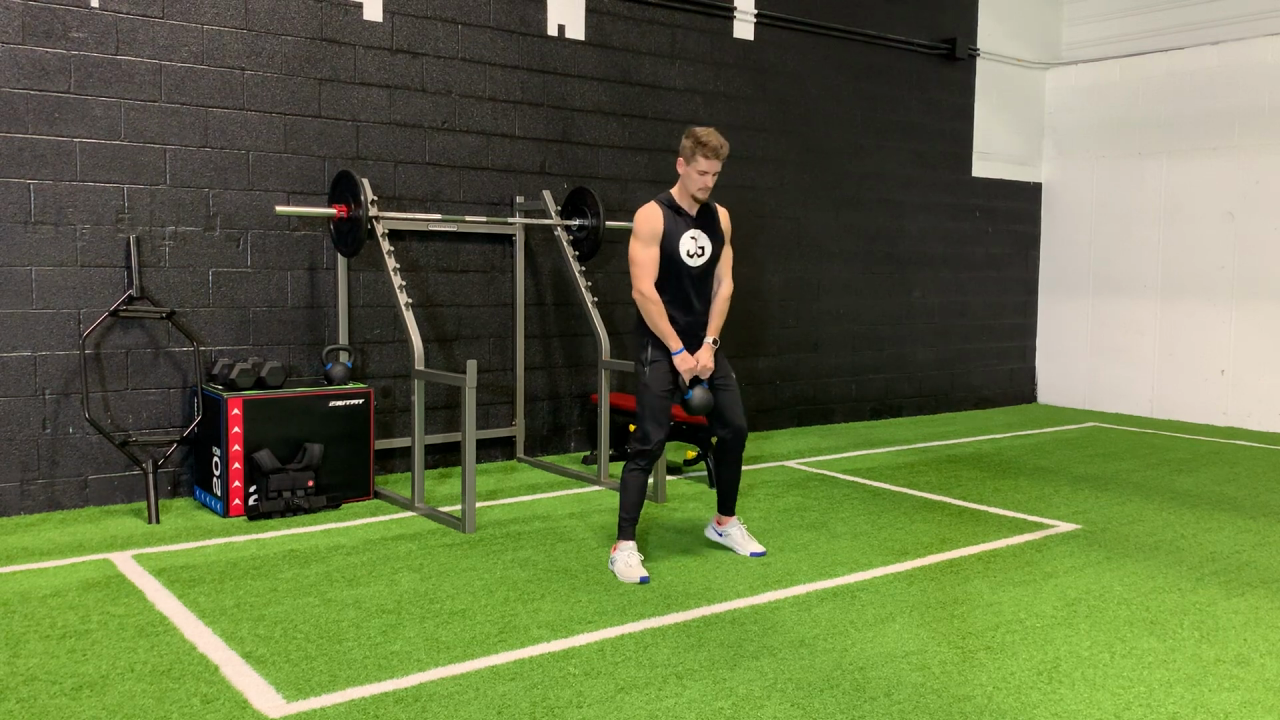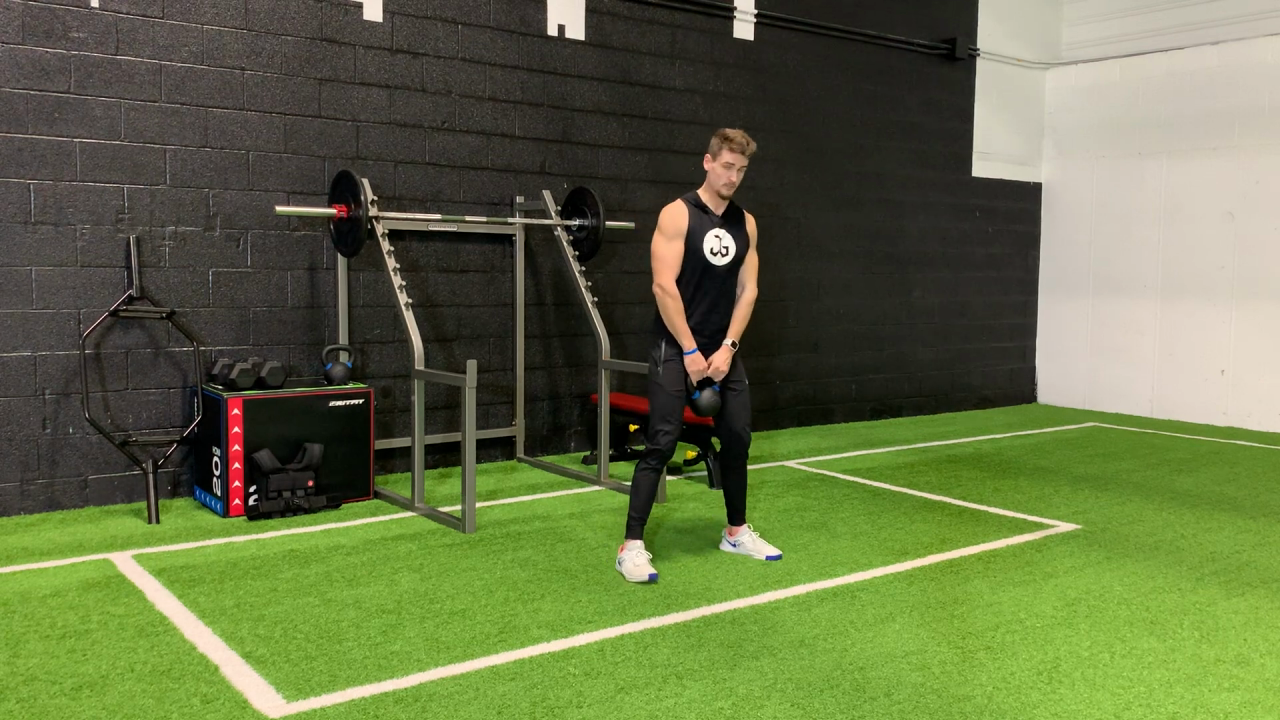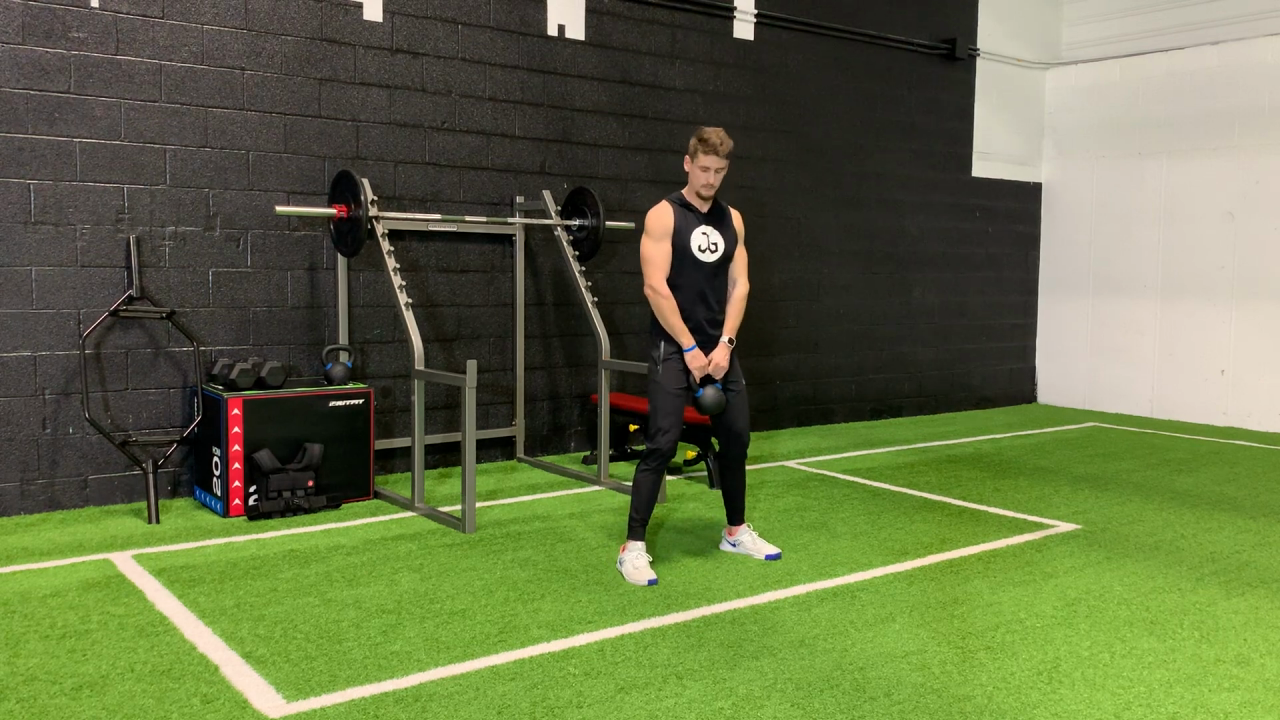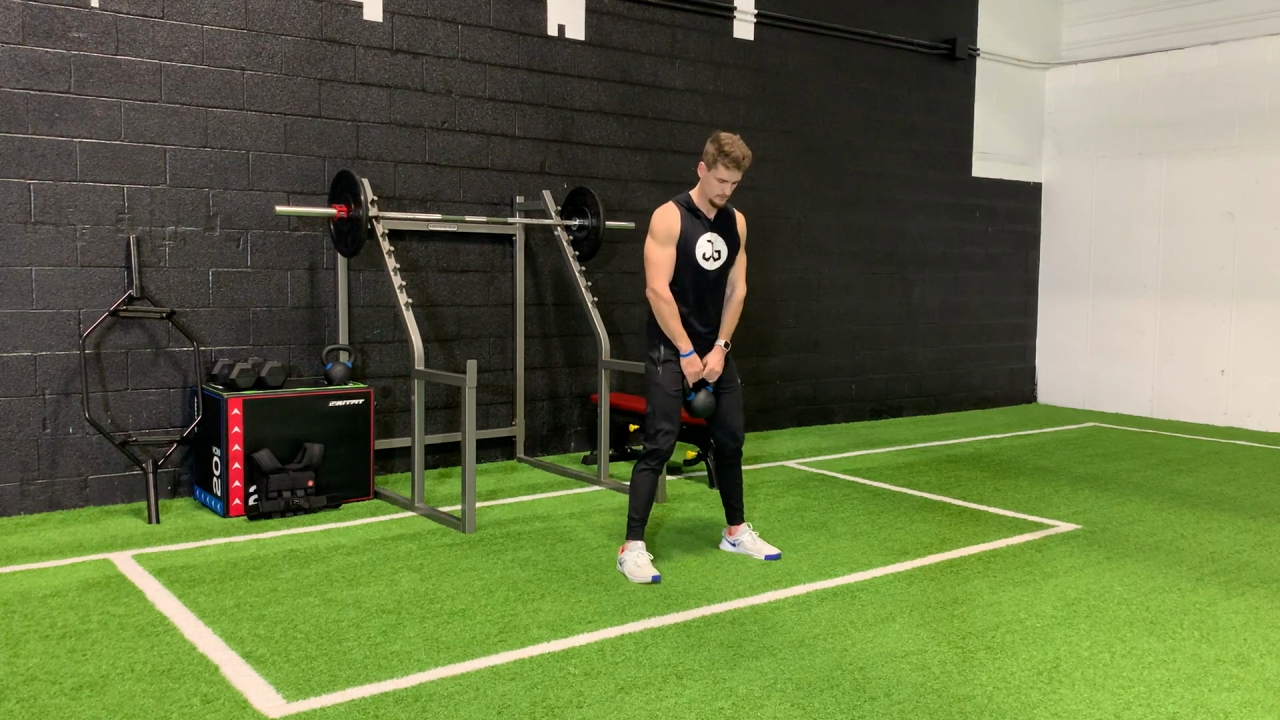
dt=0.5s
person 1, frame 1
left shoulder: (720, 218)
right shoulder: (652, 216)
left elbow: (724, 284)
right elbow: (643, 290)
left wrist: (709, 345)
right wrist: (677, 352)
left hip: (704, 344)
right hip: (660, 345)
left knee: (734, 429)
right knee: (649, 444)
left ankle: (724, 521)
right ankle: (624, 546)
person 1, frame 2
left shoulder: (746, 223)
right shoulder: (677, 214)
left elbow: (747, 289)
right elbow: (663, 286)
left wrist: (727, 348)
right wrist: (690, 351)
left hip: (722, 348)
right hip: (675, 347)
left knee: (737, 440)
right knee: (661, 443)
left ankle: (736, 532)
right ankle: (632, 546)
person 1, frame 3
left shoulder: (732, 219)
right shoulder: (663, 215)
left elbow: (739, 284)
right elbow: (655, 285)
left wrist: (725, 343)
right wrist: (689, 348)
left hip: (719, 347)
right hip: (672, 347)
left knee: (736, 439)
right knee: (662, 444)
left ankle: (736, 531)
right ankle: (633, 546)
person 1, frame 4
left shoulder: (736, 223)
right shoulder: (670, 217)
left elbow: (736, 290)
right elbow: (657, 290)
left wrist: (719, 349)
right wrist: (686, 353)
left hip: (715, 348)
right hip: (670, 348)
left knee: (731, 439)
right knee: (660, 443)
left ankle: (736, 531)
right ankle: (633, 546)
